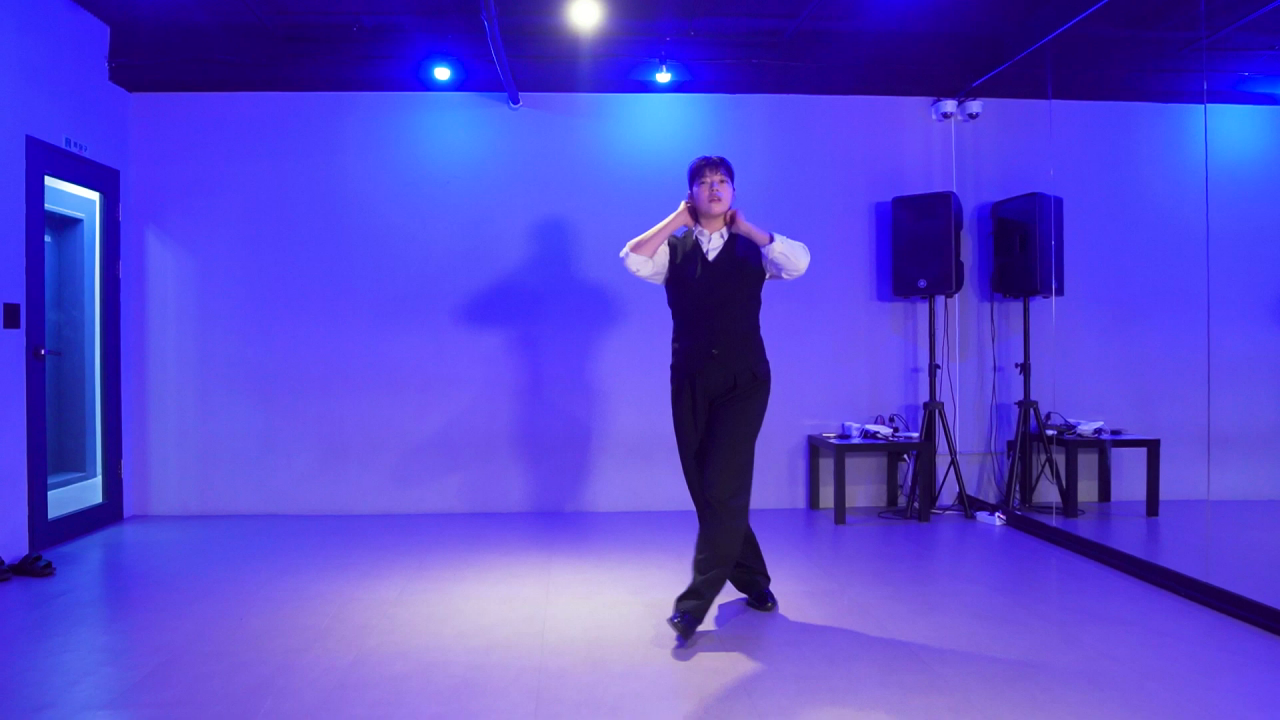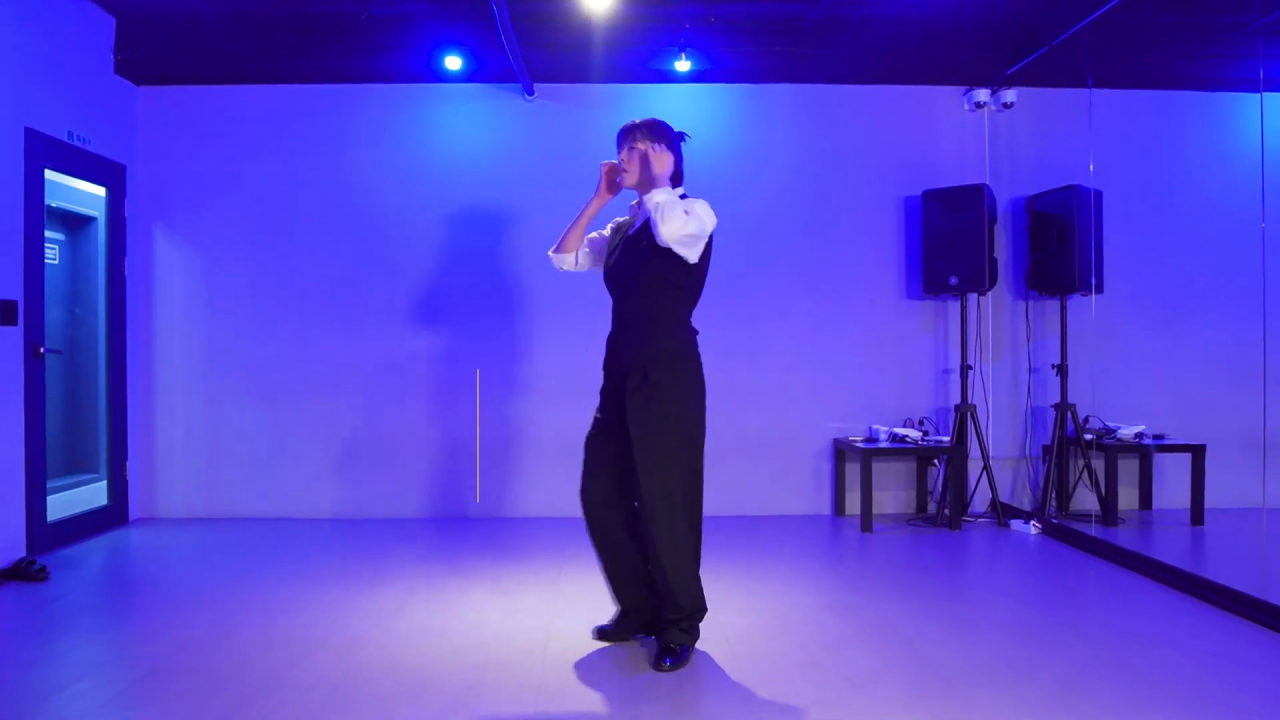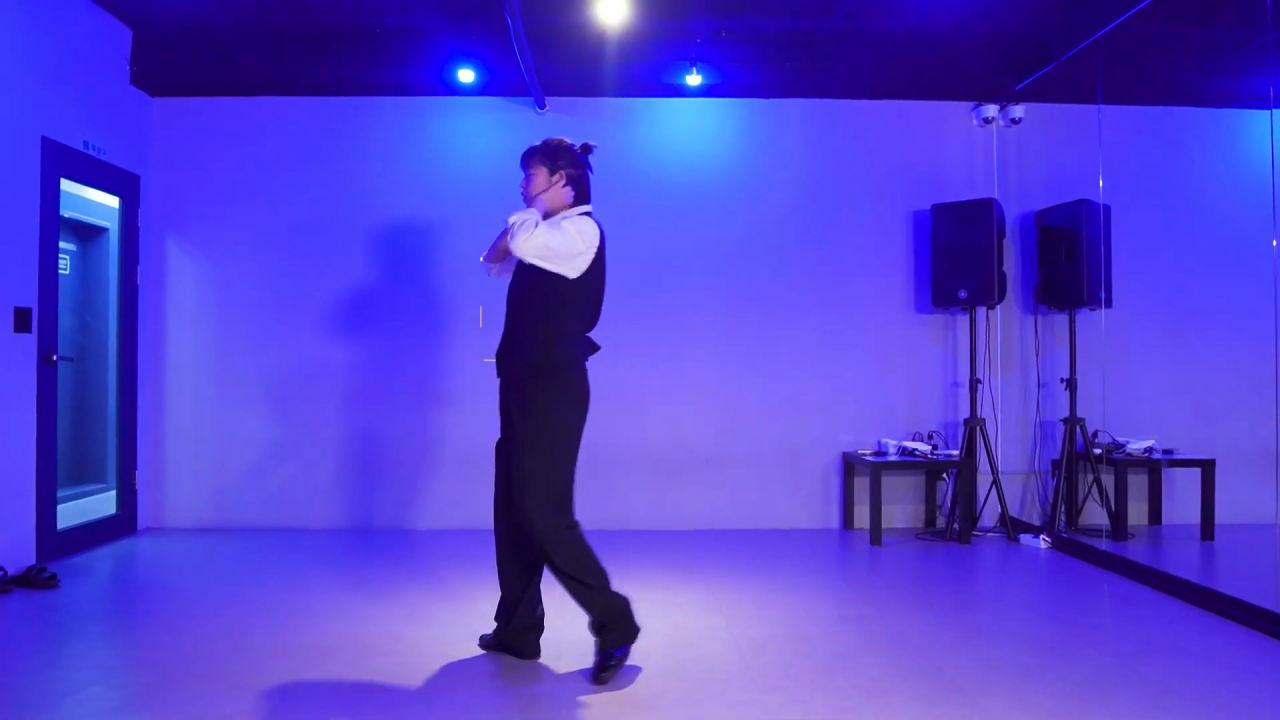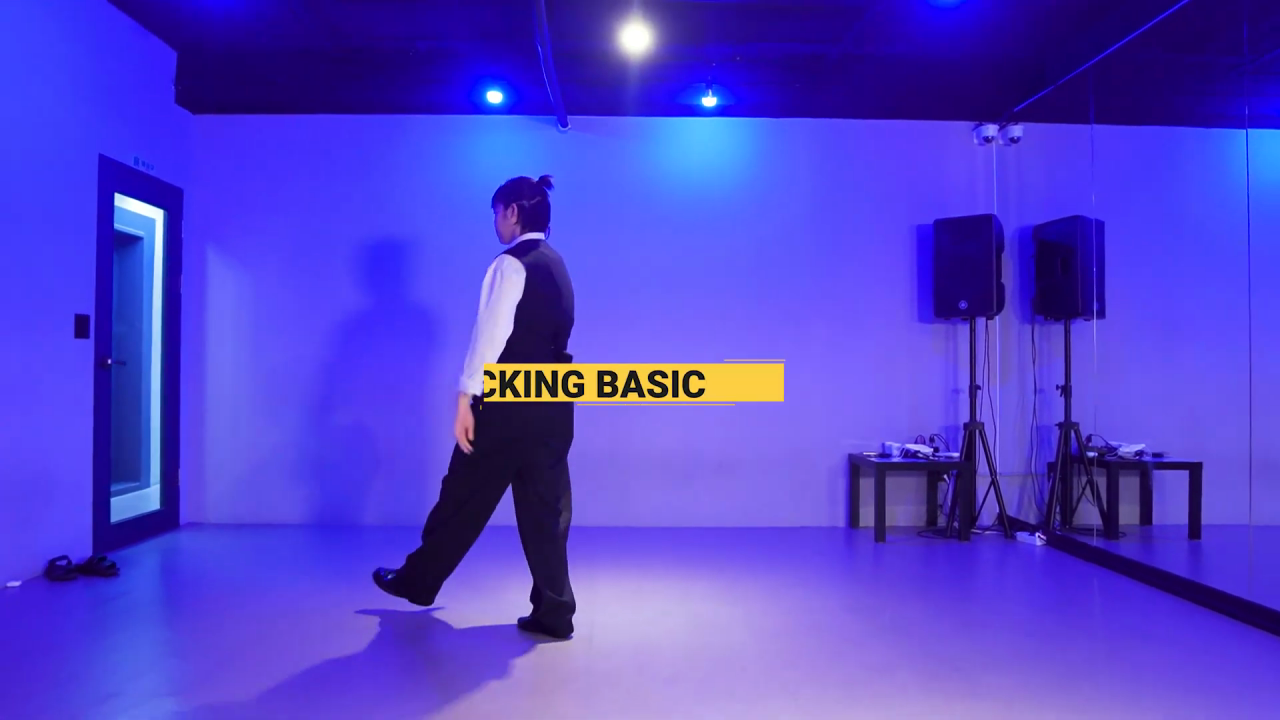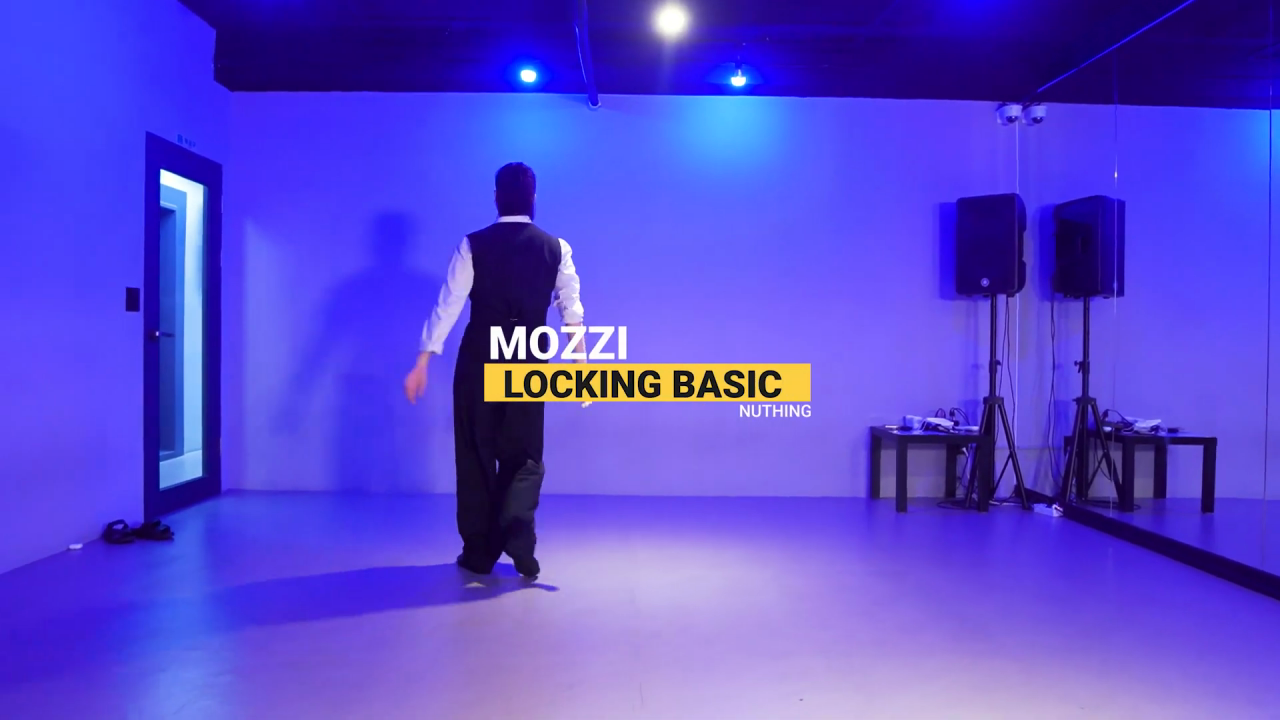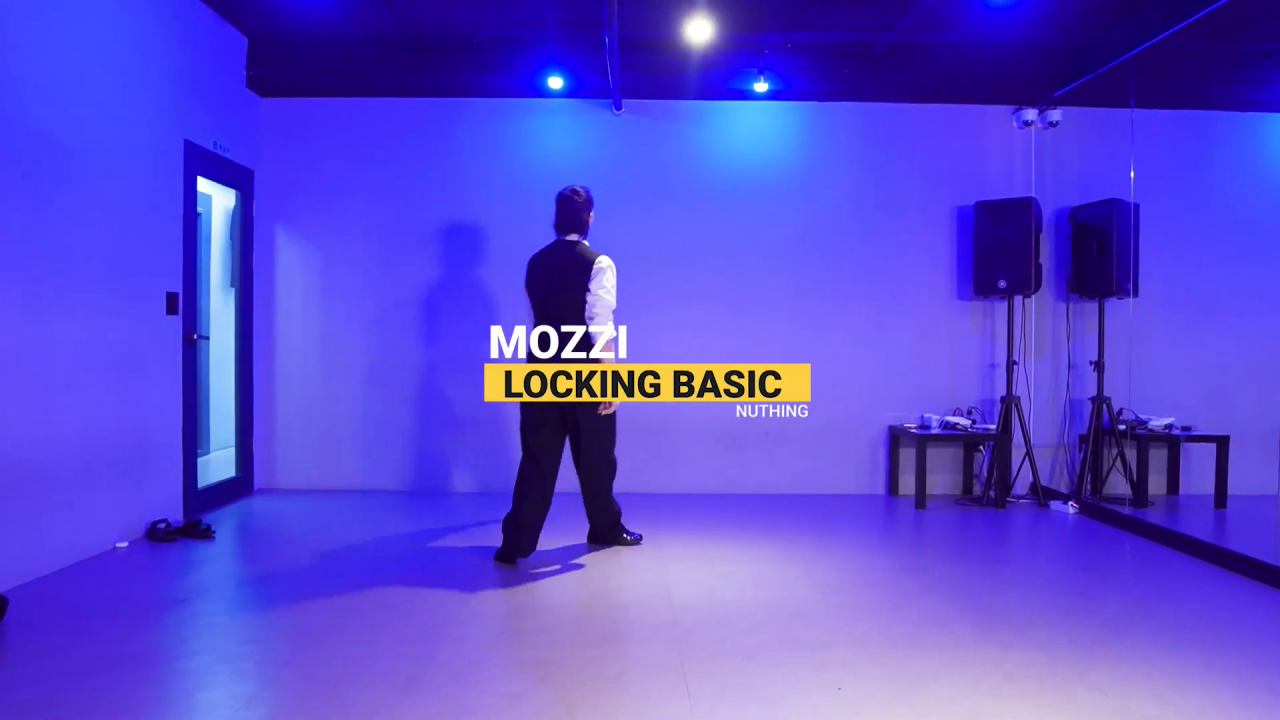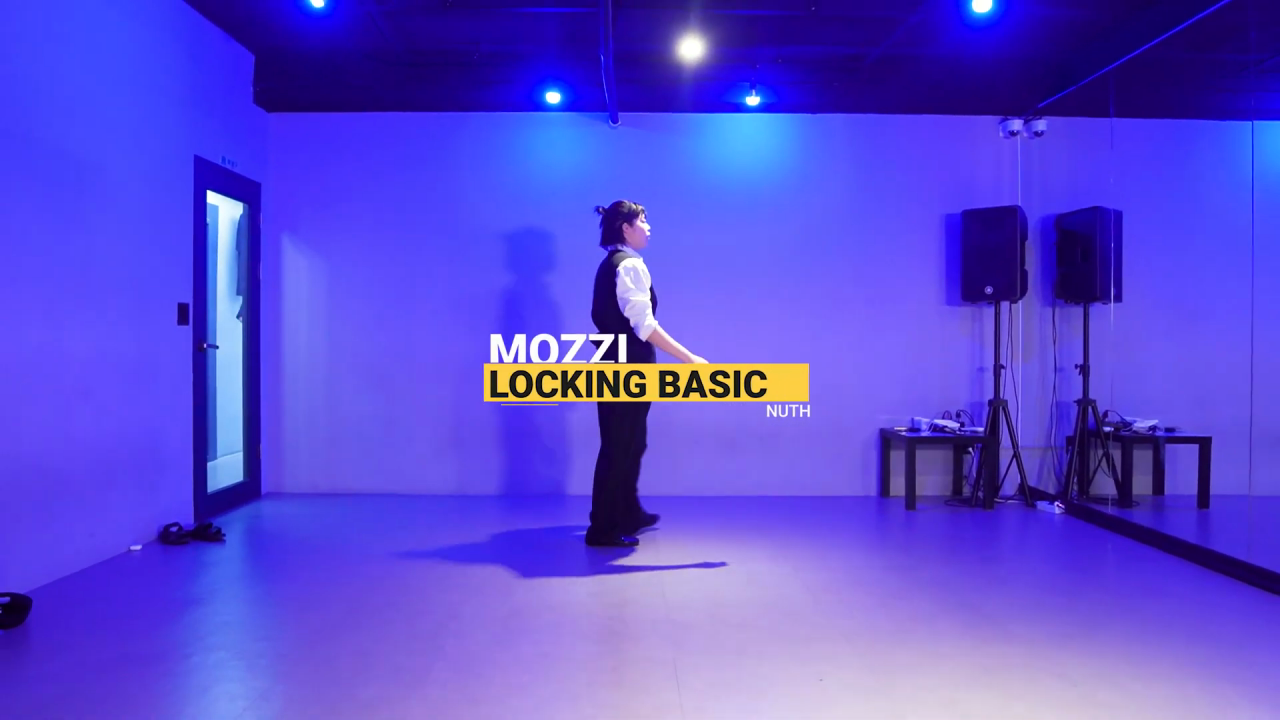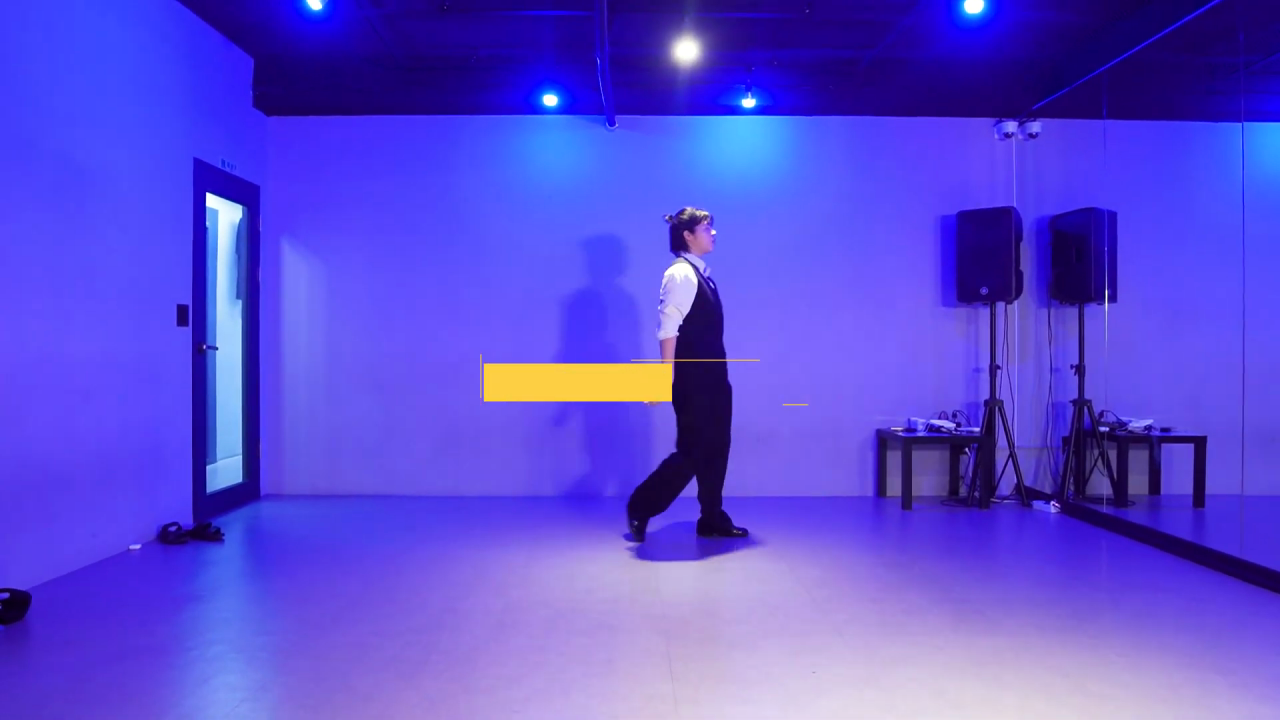
dt=0.5s
person 1, frame 1
left shoulder: (754, 246)
right shoulder: (674, 247)
left elbow: (798, 262)
right elbow: (632, 259)
left wrist: (746, 228)
right wrist: (677, 220)
left hip: (743, 378)
right hip: (691, 380)
left knee: (724, 486)
right knee: (707, 487)
left ankle: (697, 599)
right ankle: (752, 579)
person 1, frame 2
left shoulder: (693, 213)
right shoulder: (623, 228)
left elbow: (672, 229)
right elbow: (564, 257)
left wrist: (660, 180)
right wrist: (598, 199)
left hip: (669, 373)
right hip: (622, 372)
left knee: (665, 498)
right knee: (603, 493)
left ankle: (679, 625)
right ankle: (638, 607)
person 1, frame 3
left shoulder: (580, 230)
right shoulder: (557, 232)
left elbow: (521, 240)
right elbow: (495, 260)
left wrist: (537, 210)
right wrist: (539, 210)
left hip: (547, 384)
right hip: (532, 384)
left knee: (543, 510)
right knee: (516, 508)
left ankle: (613, 621)
right ankle: (516, 629)
person 1, frame 4
left shoulder: (509, 264)
right shoulder: (554, 264)
left elbow: (490, 337)
left wrist: (465, 399)
left hip: (509, 399)
right hip: (552, 399)
left knee: (467, 495)
right knee: (546, 504)
left ankle: (418, 580)
right ankle: (553, 611)
person 1, frame 5
left shoulder: (474, 245)
right shoulder: (555, 248)
left elbow: (450, 303)
right elbow: (571, 312)
left wrist: (422, 361)
left hip: (480, 359)
right hip: (529, 361)
left knee: (476, 457)
right knee: (524, 457)
left ankle: (480, 551)
right ankle: (516, 541)
person 1, frame 6
left shoulder: (537, 262)
right shoulder: (598, 263)
right elbow: (601, 327)
left hip: (542, 366)
left knee: (538, 457)
right knee: (595, 455)
left ankle: (517, 541)
right ankle: (606, 528)
person 1, frame 7
left shoulder: (610, 267)
right shoulder: (630, 266)
right elbow: (645, 325)
right wrist: (690, 359)
left hip: (614, 365)
right hip: (626, 368)
left knee: (625, 444)
right knee: (621, 447)
left ankle: (628, 513)
right ankle: (605, 528)
person 1, frame 8
left shoulder: (701, 275)
right shoulder: (681, 274)
right elbow: (668, 330)
right wrist: (667, 378)
left hip: (711, 374)
right hip: (693, 376)
left knee: (716, 447)
right knee: (694, 450)
left ankle: (713, 519)
right ankle: (642, 506)
